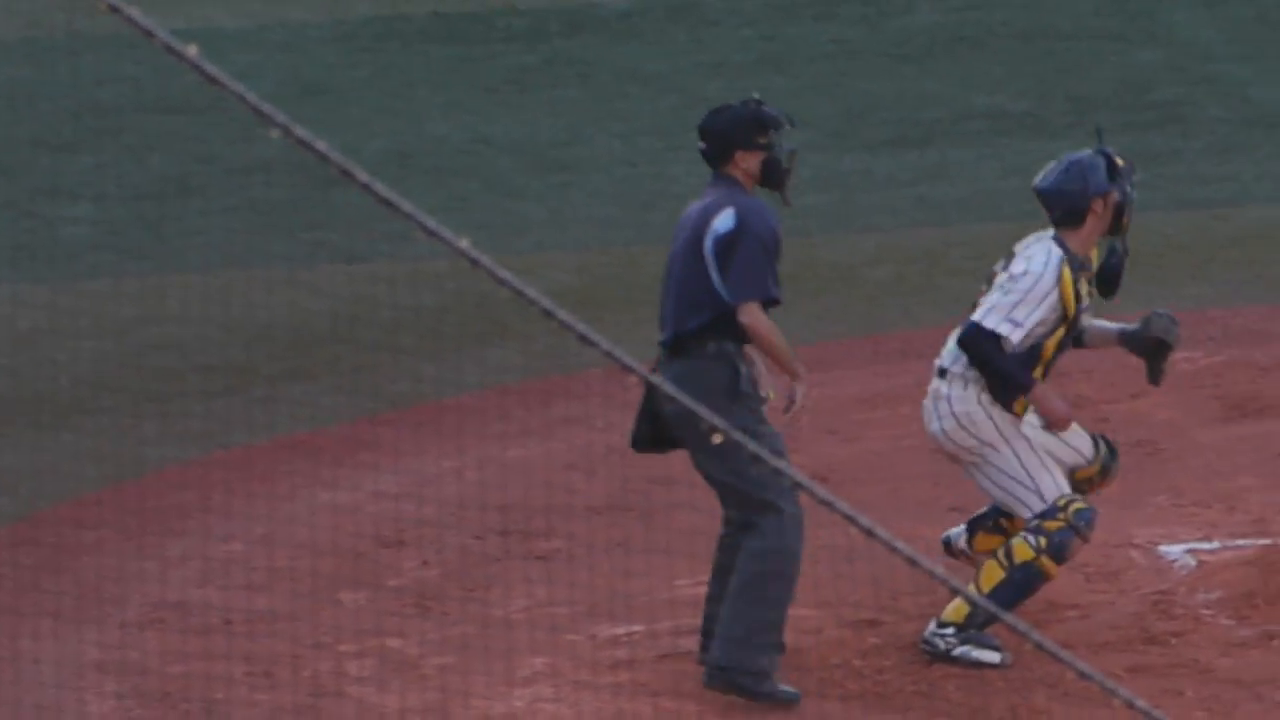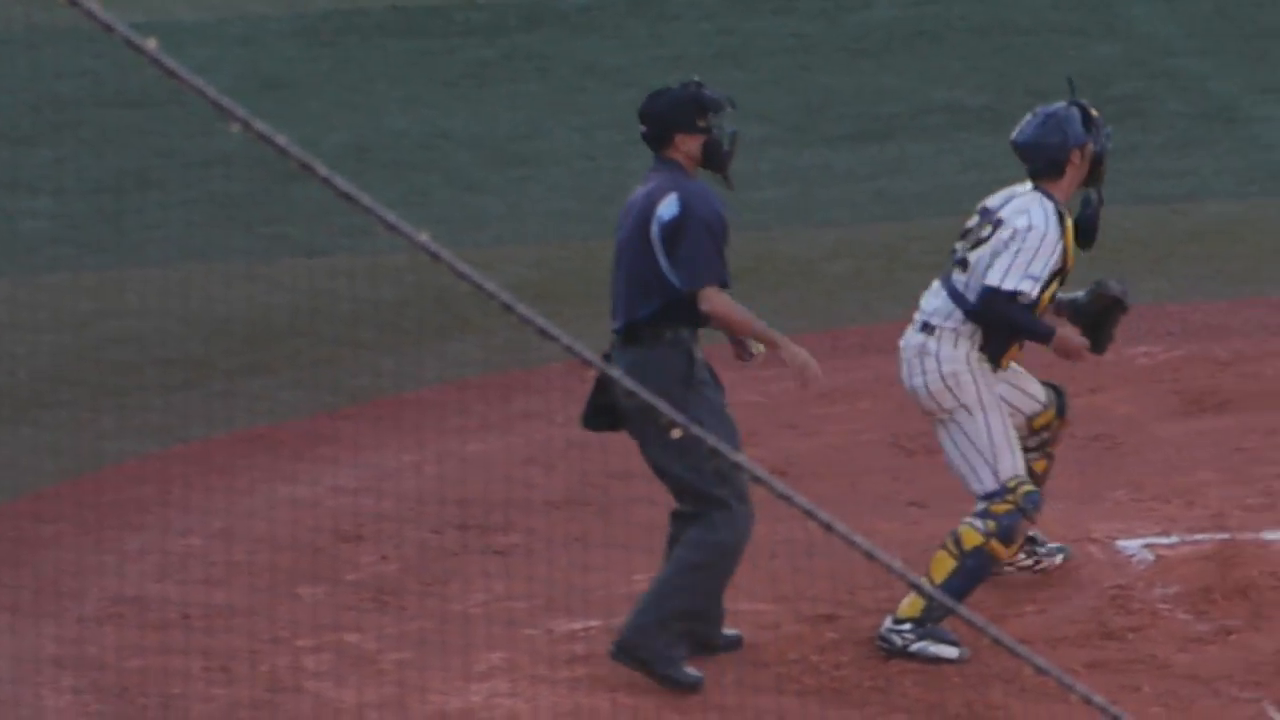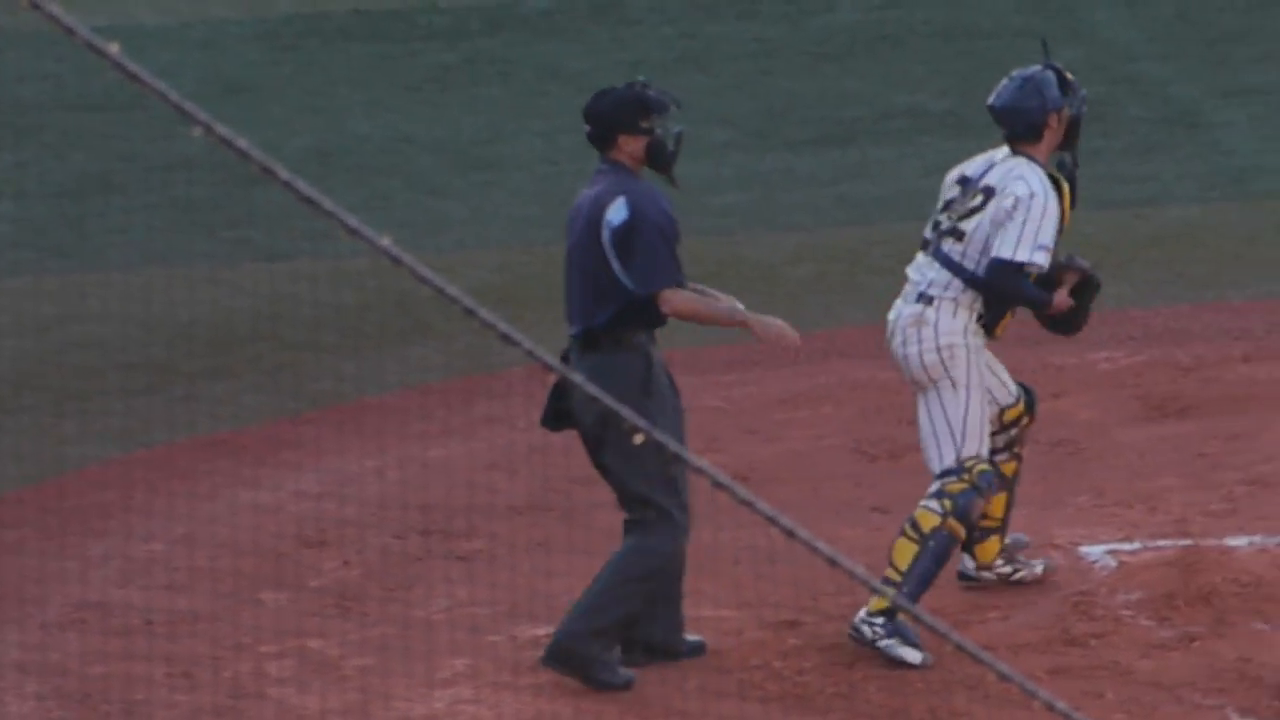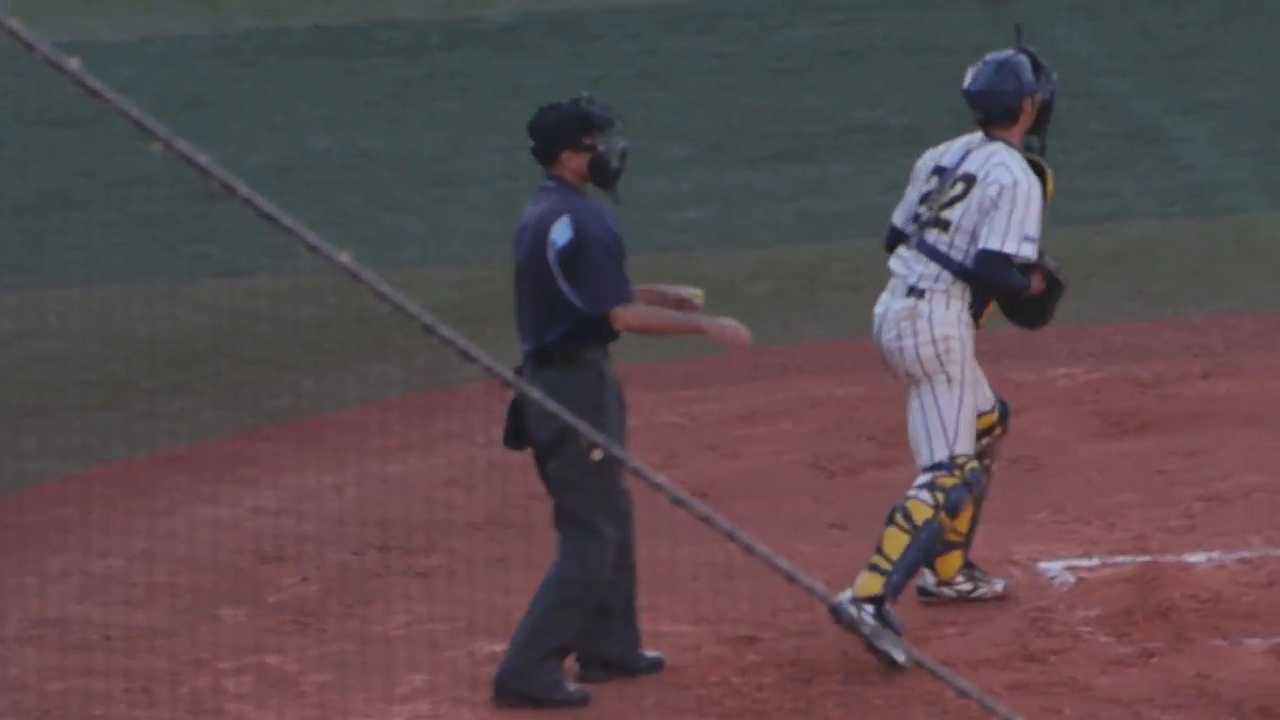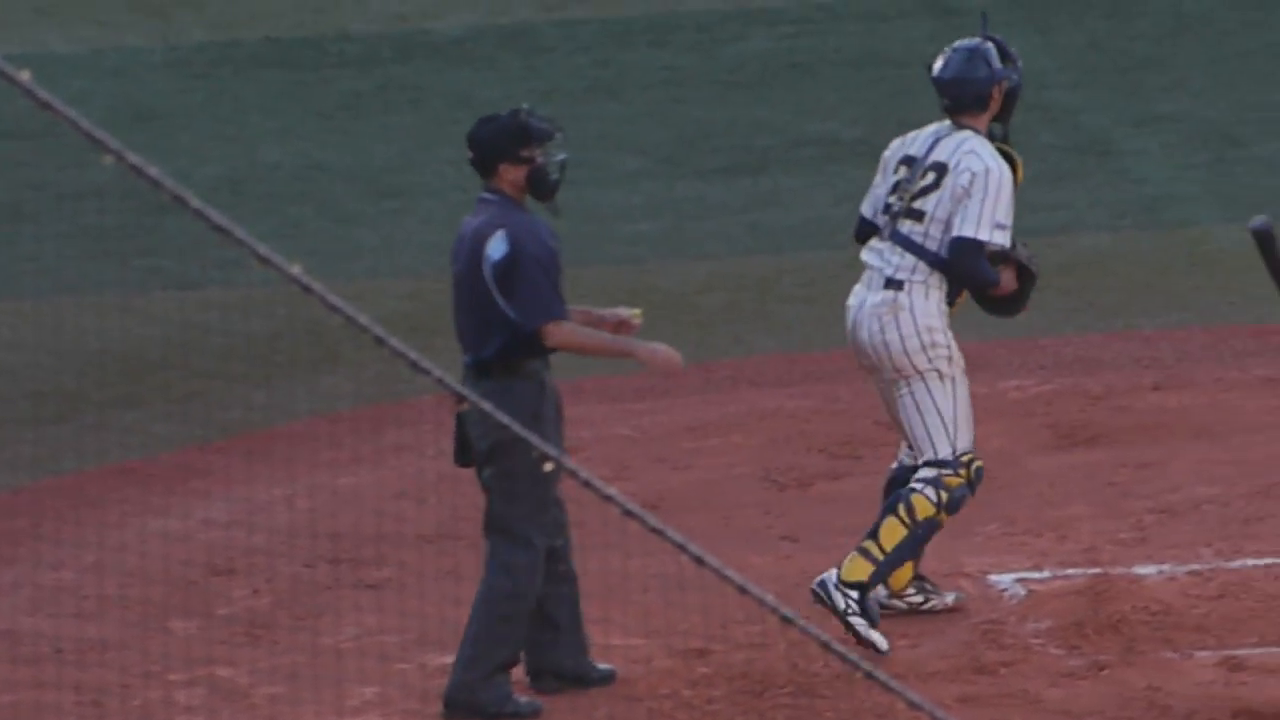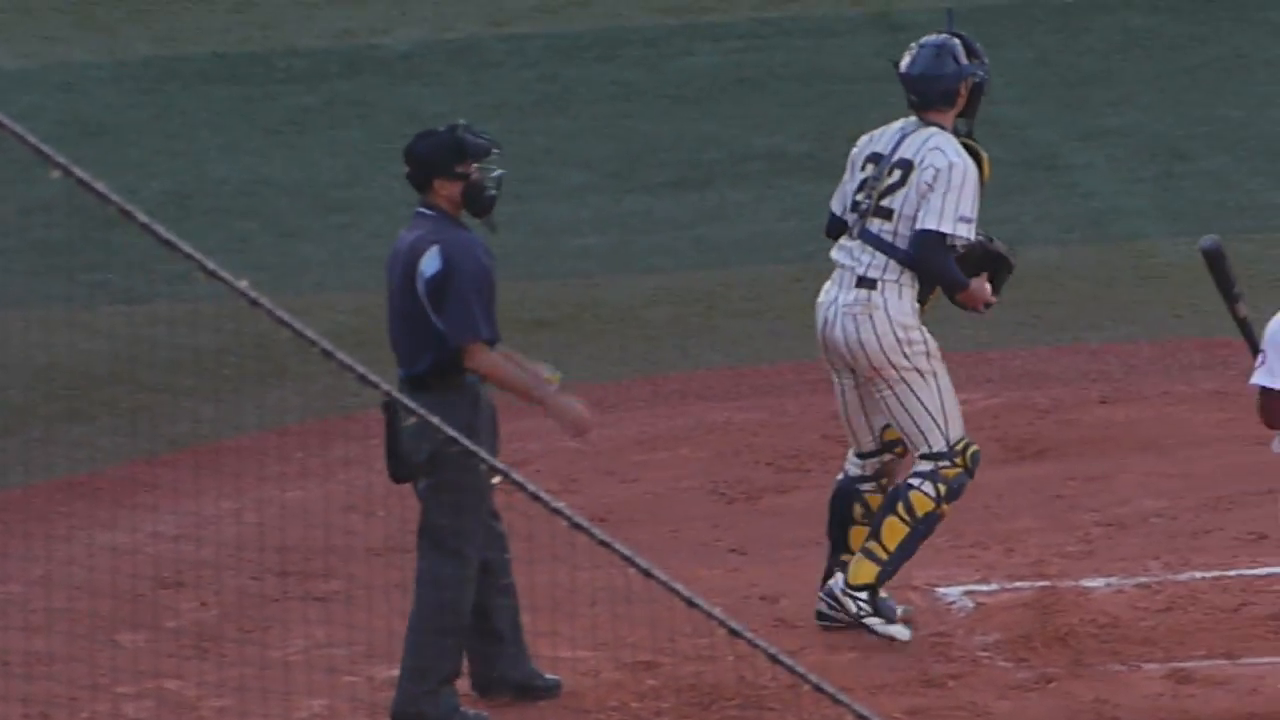
dt=0.1s
person 1, frame 1
left shoulder: (708, 210)
right shoulder: (749, 215)
right elbow: (748, 314)
right wrist: (797, 374)
left hip: (681, 375)
right hip: (713, 379)
left knee: (750, 505)
right knee: (776, 514)
left ankle: (727, 637)
right ankle: (741, 658)
person 1, frame 2
left shoulder: (648, 194)
right shoulder: (689, 198)
right elbow: (709, 299)
left wrist: (733, 334)
right wrist: (782, 344)
left hip: (641, 364)
right hip: (669, 366)
left knee: (701, 500)
right knee: (724, 508)
left ankle: (691, 626)
right ankle: (652, 634)
person 1, frame 3
left shoulder: (594, 195)
right shoulder: (638, 201)
right elbow: (670, 300)
left wrist: (718, 301)
right wrist: (750, 321)
left hip: (593, 365)
right hip: (625, 370)
left knee: (653, 506)
right knee: (661, 517)
left ankle: (650, 631)
right ankle: (582, 640)
person 1, frame 4
left shoulder: (541, 213)
right shoulder: (583, 219)
right elbow: (621, 315)
left wrist: (664, 296)
right wrist: (708, 327)
left hip: (547, 381)
right hip: (577, 385)
left knee: (601, 522)
right knee: (592, 534)
left ankle: (607, 647)
right ankle: (529, 666)
person 1, frame 5
left shoulder: (479, 225)
right shoulder: (519, 233)
right elbow: (552, 333)
left wrist: (602, 317)
right wrist: (637, 351)
left hip: (493, 393)
right hip: (516, 397)
left knee: (545, 531)
right knee: (520, 544)
left ankle: (559, 660)
person 1, frame 6
left shoulder: (416, 239)
right shoulder: (454, 249)
right elbow: (475, 354)
left wrist: (526, 369)
right wrist: (548, 400)
left hip: (427, 406)
right hip: (451, 411)
left knee: (483, 542)
right knee: (451, 555)
left ankle: (501, 669)
person 2, frame 1
left shoulder: (1068, 258)
right shoulder: (1048, 268)
left elbow: (1066, 326)
right elbow: (977, 341)
left wrist: (1126, 336)
right wrist: (1036, 392)
left hip: (992, 405)
right hip: (969, 407)
left knee: (1096, 464)
right knee: (1067, 521)
left ankle: (977, 538)
right ankle: (954, 627)
person 2, frame 2
left shoulder: (1012, 201)
right shoulder: (1044, 222)
right elbow: (996, 306)
left wrist: (1056, 309)
right wrist: (1055, 336)
left hip: (948, 351)
right hip: (951, 363)
left knee: (1045, 412)
right knee: (1008, 498)
left ankle: (1010, 545)
right ankle: (911, 621)
person 2, frame 3
left shoulder: (979, 167)
right shoulder: (1037, 190)
right elbow: (1005, 277)
left wrist: (1036, 287)
right wrist: (1048, 302)
left hip: (920, 322)
right hip: (944, 333)
left knee: (1013, 412)
right knee: (965, 479)
left ankle: (987, 554)
right ankle: (881, 613)
person 2, frame 4
left shoulder: (942, 155)
right shoulder: (1018, 177)
left elbow: (897, 238)
right elbow: (994, 273)
right wrist: (1029, 285)
left hip: (894, 311)
right hip: (934, 325)
left knee: (984, 423)
right knee: (950, 476)
left ankle: (947, 573)
right ankle: (870, 596)
person 2, frame 5
left shoulder: (908, 144)
right shoulder: (988, 164)
left elbow: (866, 230)
right elbow: (967, 261)
right wrist: (999, 281)
left hip: (868, 303)
right hip: (913, 317)
left knee: (925, 447)
right knee: (950, 469)
left ankle: (900, 581)
right ankle: (853, 581)
person 2, frame 6
left shoulder: (876, 141)
right shoulder: (954, 160)
left elbow: (836, 225)
right elbow: (929, 253)
right wrist: (967, 289)
left hip: (837, 303)
right hip: (885, 318)
left knee: (878, 451)
right knee: (947, 458)
right ankle: (864, 582)
